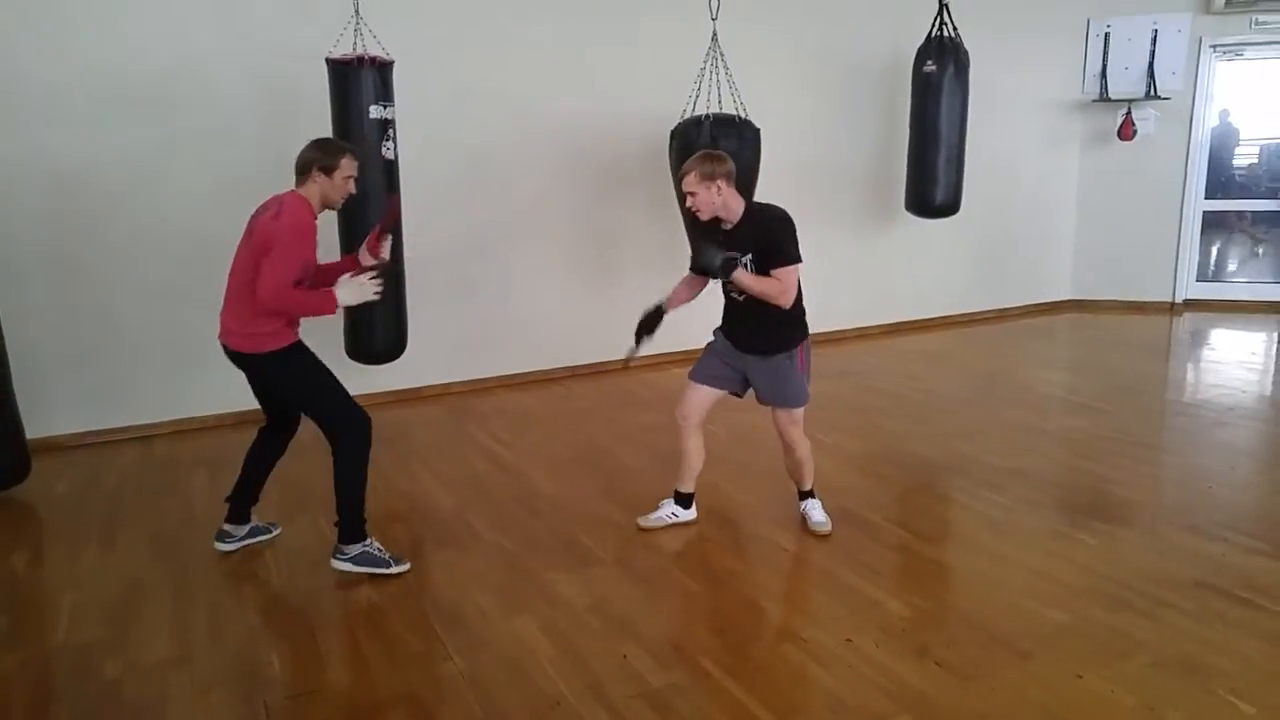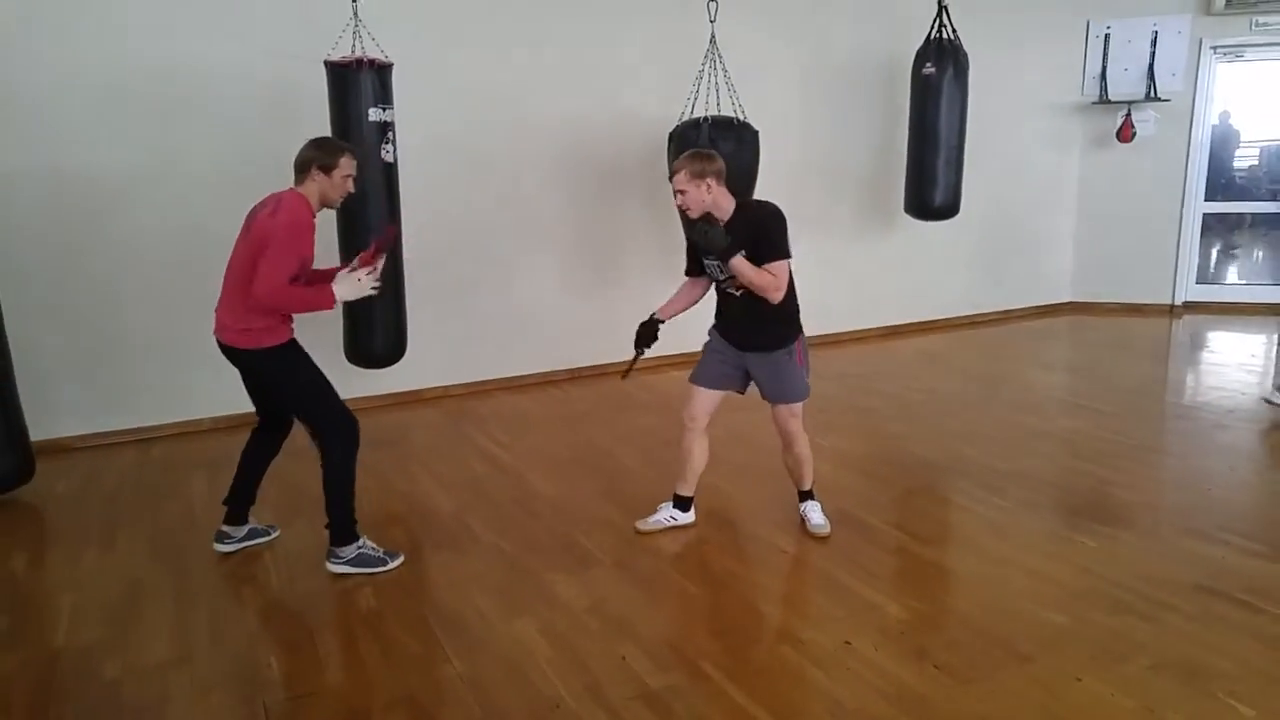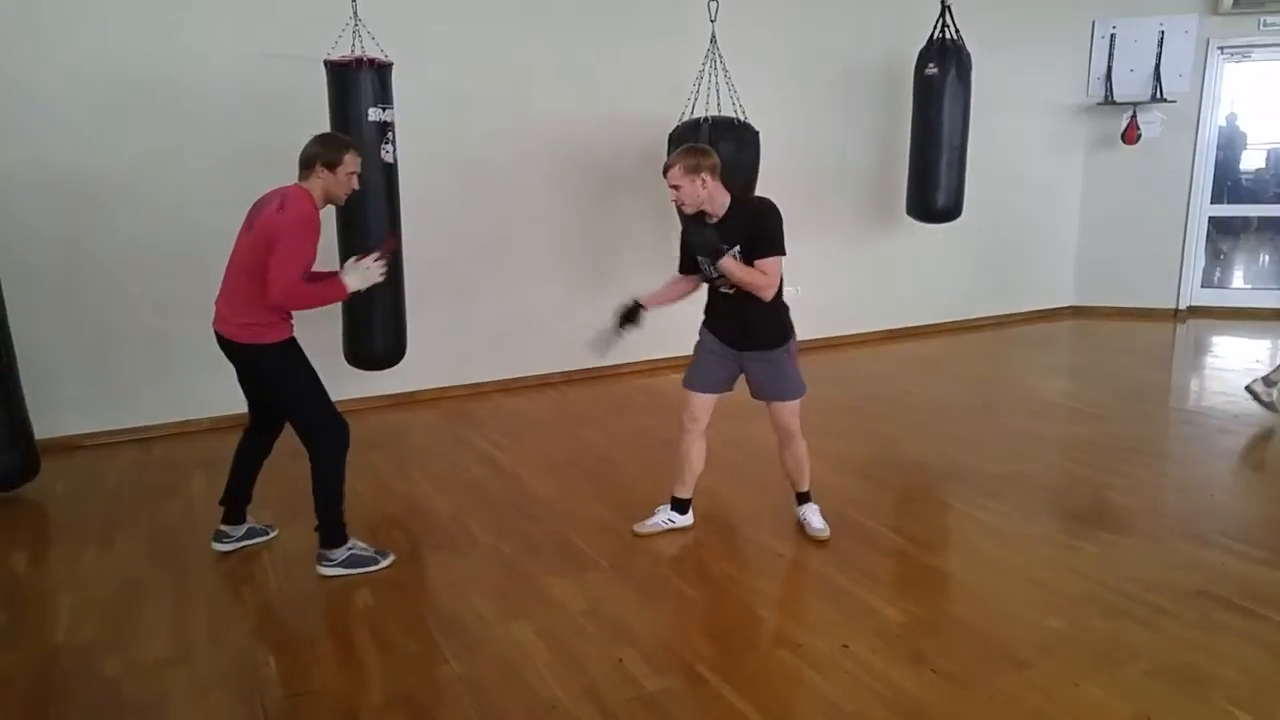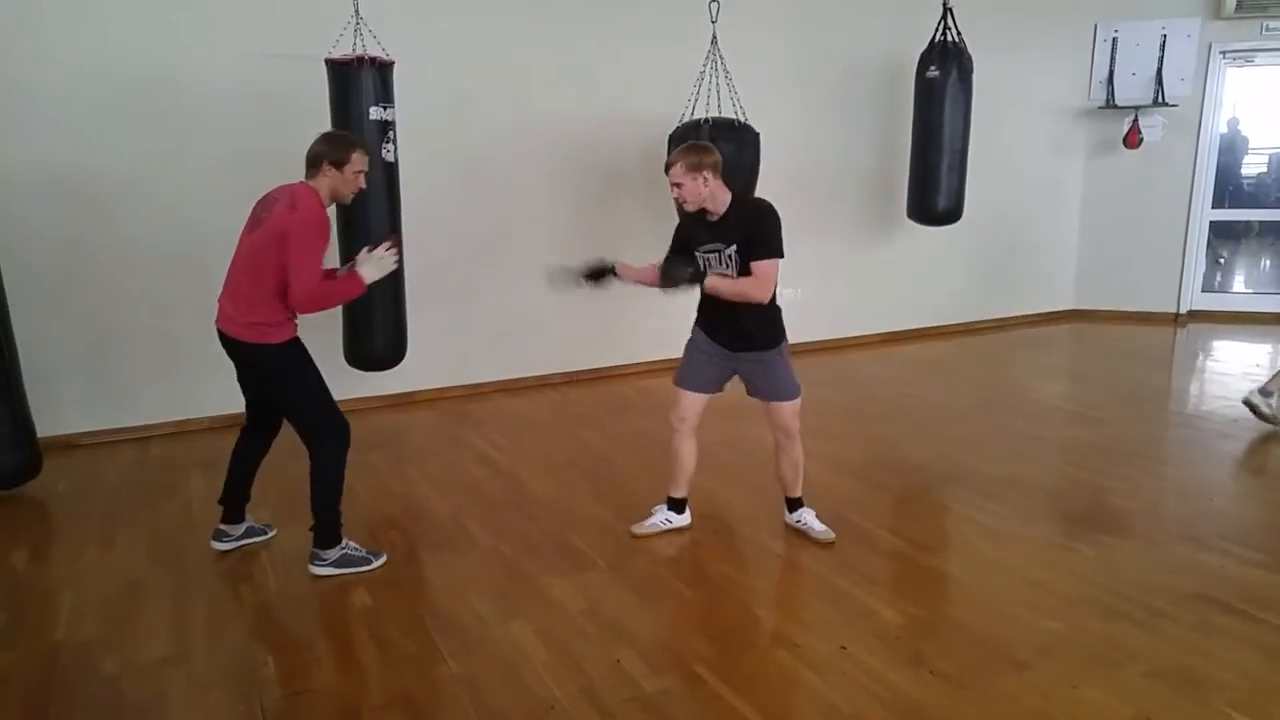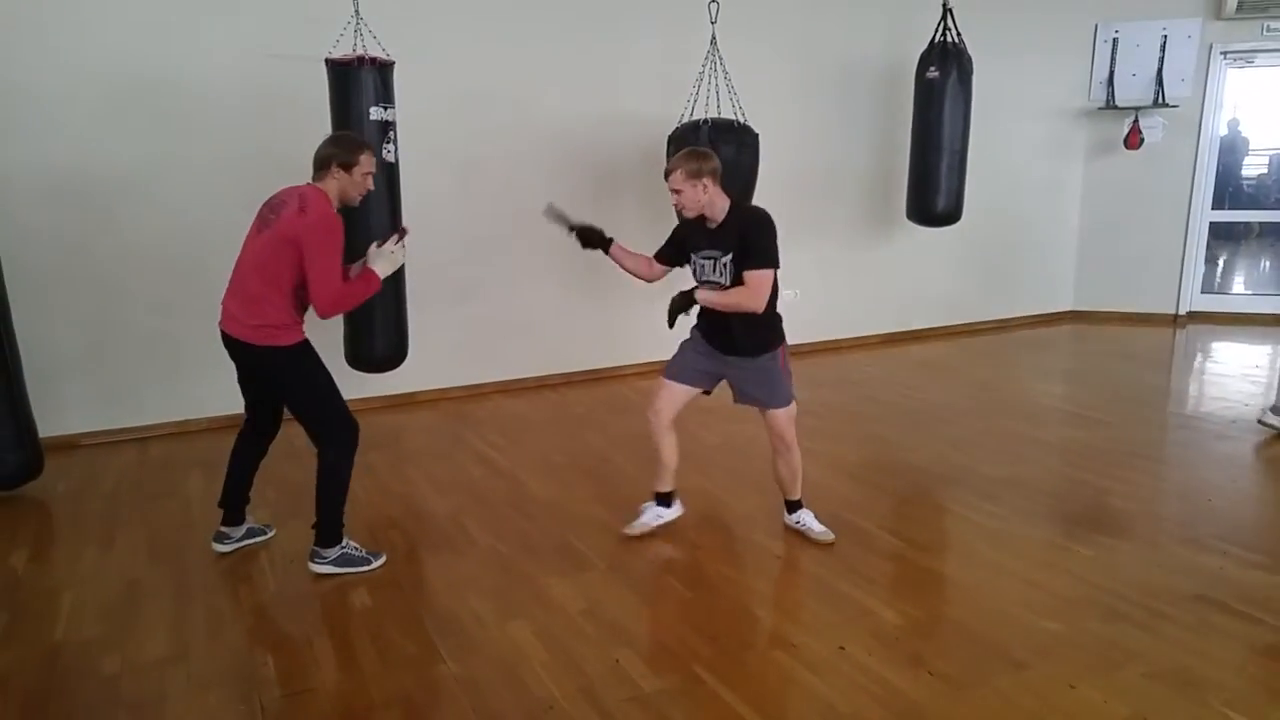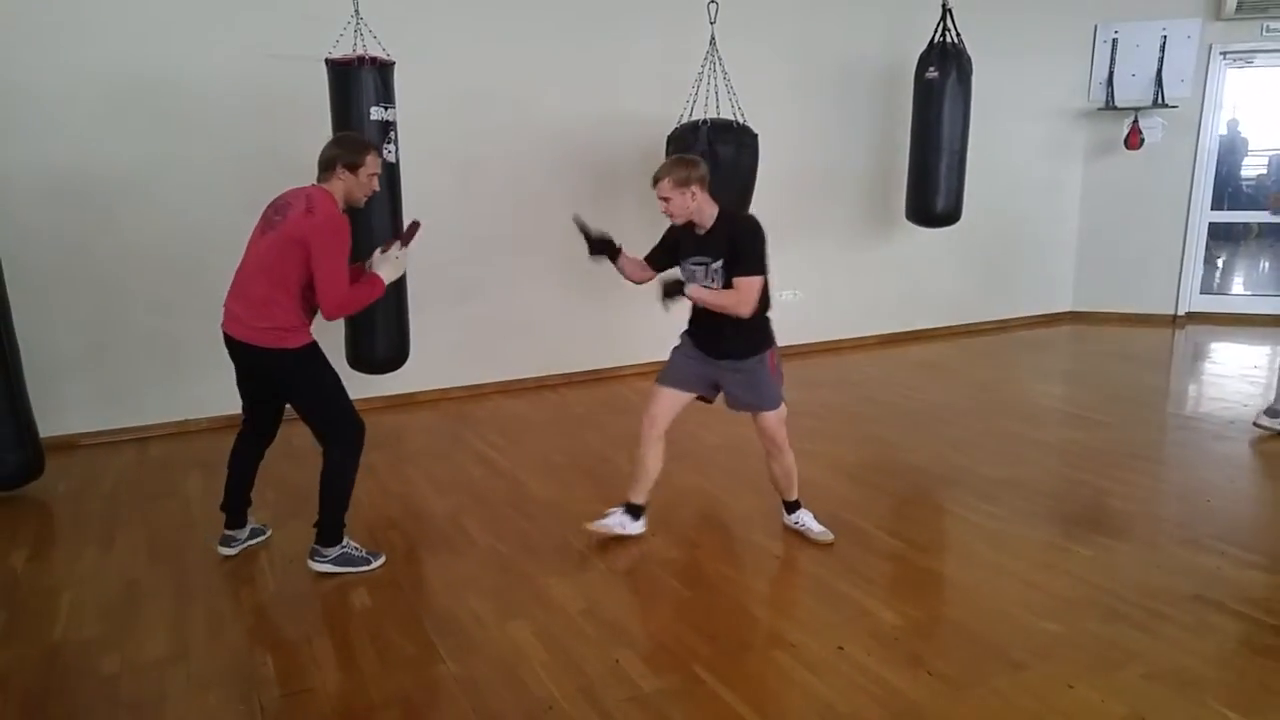
dt=0.1s
person 1, frame 1
left shoulder: (282, 208)
right shoulder: (297, 221)
right elbow: (271, 295)
left wrist: (357, 263)
right wrist: (337, 297)
left hip: (245, 340)
right hip: (266, 345)
left knee: (281, 424)
right knee: (352, 428)
left ankle: (235, 524)
right ankle: (352, 544)
person 1, frame 2
left shoulder: (279, 205)
right shoulder: (295, 219)
right elbow: (270, 293)
left wrist: (345, 273)
right wrist: (335, 293)
left hip: (239, 337)
right hip: (262, 342)
left knee: (274, 424)
right knee: (340, 432)
left ankle: (234, 526)
right ankle: (345, 547)
person 1, frame 3
left shoulder: (281, 200)
right shoulder: (302, 215)
right elbow: (282, 292)
left wrist: (344, 274)
right wrist: (344, 286)
left hip: (238, 332)
right hip: (261, 337)
left knee: (266, 422)
right knee: (329, 434)
left ankle: (232, 525)
right ankle: (334, 548)
person 1, frame 4
left shoulder: (282, 198)
right shoulder: (311, 215)
right elbow: (307, 298)
left wrist: (345, 272)
right wrist: (361, 277)
left hip: (235, 330)
right hip: (266, 338)
left knee: (262, 423)
right knee: (329, 436)
left ankle: (231, 524)
right ankle: (327, 549)
person 1, frame 5
left shoulder: (290, 200)
right shoulder: (323, 218)
right elbow: (328, 303)
left wrist: (355, 270)
right wrist: (376, 273)
left hip: (240, 331)
right hip: (273, 340)
left knee: (261, 423)
right knee: (340, 434)
left ankle: (231, 525)
right ankle: (328, 548)
person 1, frame 6
left shoulder: (293, 201)
right shoulder: (329, 220)
right elbow: (334, 305)
left wrist: (364, 270)
right wrist: (381, 277)
left hip: (240, 333)
right hip: (279, 342)
left knee: (258, 426)
right knee: (345, 435)
left ankle: (234, 529)
right ankle: (329, 546)
person 2, frame 1
left shoulder: (774, 223)
right shoulder: (710, 230)
left elbow: (785, 295)
right elbow: (698, 279)
left wrist: (730, 269)
right wrist: (662, 307)
left hip: (781, 347)
right hip: (731, 341)
left knee: (790, 433)
right knee: (688, 415)
left ankle: (808, 500)
right ankle: (682, 505)
person 2, frame 2
left shoulder: (766, 218)
right shoulder: (700, 231)
left elbow: (775, 290)
right elbow: (696, 284)
left wrist: (727, 255)
right wrist: (657, 319)
left hip: (777, 343)
right hip: (726, 339)
left knee: (790, 430)
right knee: (693, 420)
left ankle: (807, 503)
right ankle: (681, 507)
person 2, frame 3
left shoulder: (761, 213)
right shoulder: (694, 227)
left elbow: (767, 287)
right elbow: (687, 280)
left wrist: (717, 255)
right wrist: (643, 305)
left hip: (770, 342)
right hip: (718, 339)
left knee: (788, 428)
right knee: (692, 424)
left ankle: (805, 505)
right ankle: (679, 510)
person 2, frame 4
left shoulder: (759, 215)
right shoulder: (690, 225)
left elbow: (762, 289)
right elbow: (666, 274)
left wrist: (702, 279)
right wrist: (615, 270)
left hip: (762, 343)
right hip: (710, 339)
left knee: (788, 429)
right knee: (681, 422)
left ankle: (797, 511)
right ankle: (677, 510)
person 2, frame 5
left shoulder: (755, 223)
right shoulder: (688, 229)
left elbow: (756, 299)
right elbow: (653, 270)
left wrist: (696, 296)
right wrist: (606, 245)
left hip: (759, 348)
right hip: (707, 342)
left knee: (784, 436)
right knee: (659, 415)
left ankle: (796, 512)
right ankle: (665, 503)
person 2, frame 6
left shoulder: (744, 231)
right shoulder: (679, 235)
left elbow: (743, 305)
right elbow: (642, 272)
left wrist: (687, 289)
right wrist: (615, 253)
left hip: (748, 352)
right hip: (697, 347)
left knee: (775, 440)
right knee: (653, 425)
left ankle: (795, 513)
right ankle: (631, 515)
